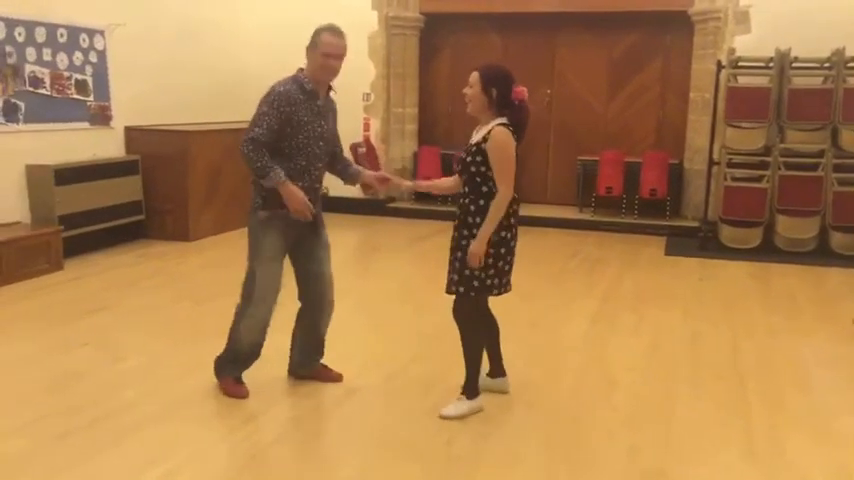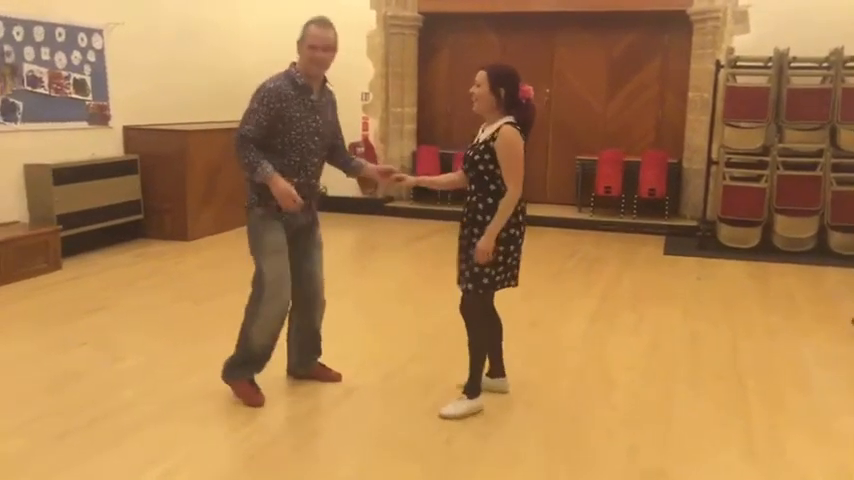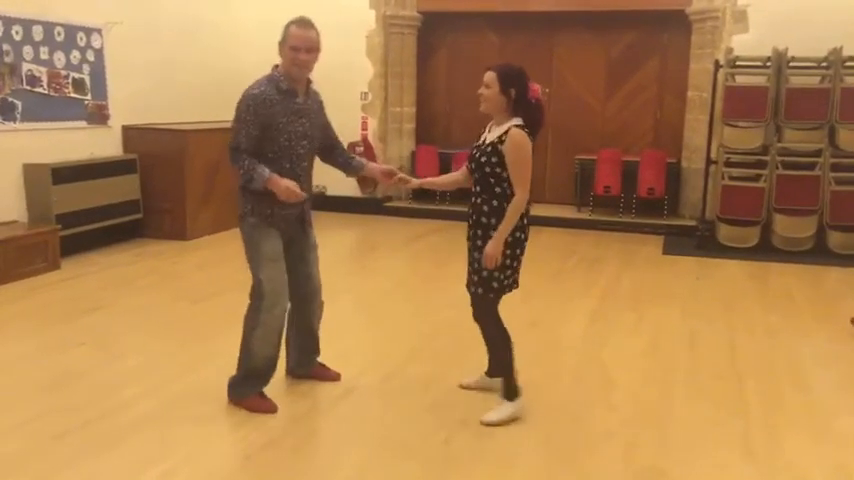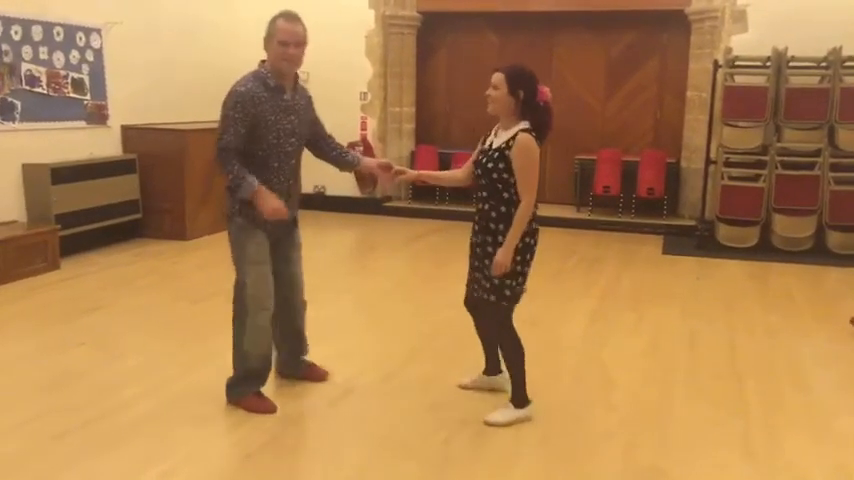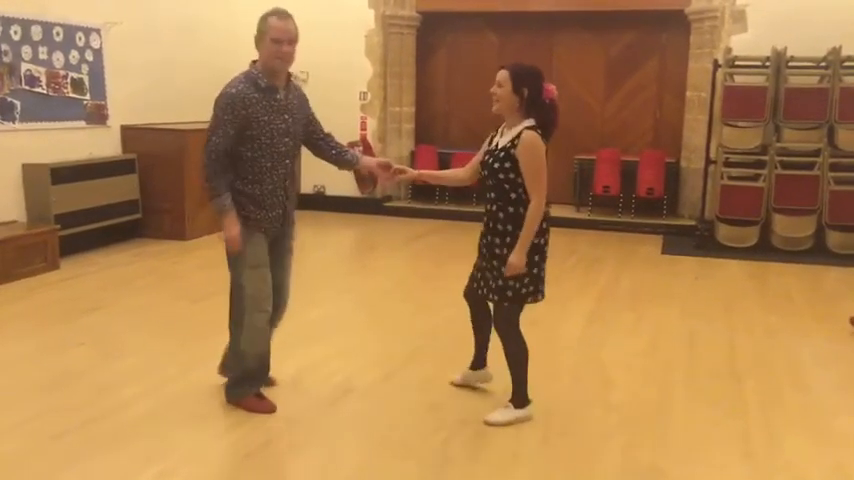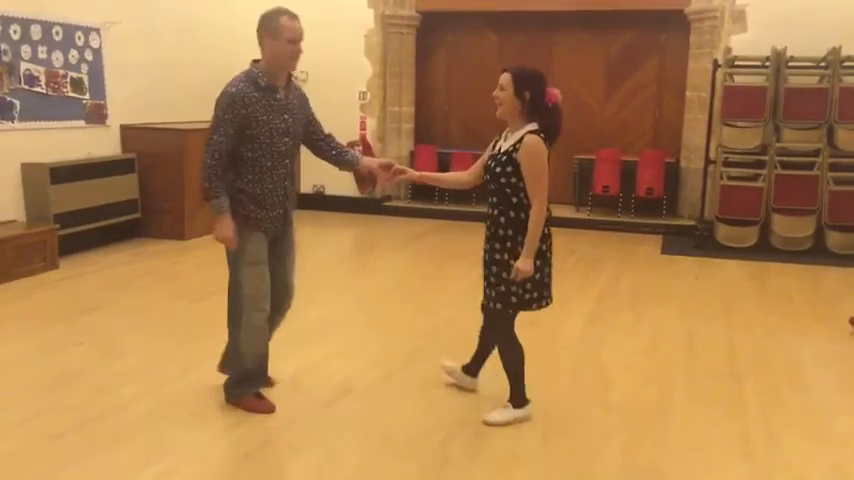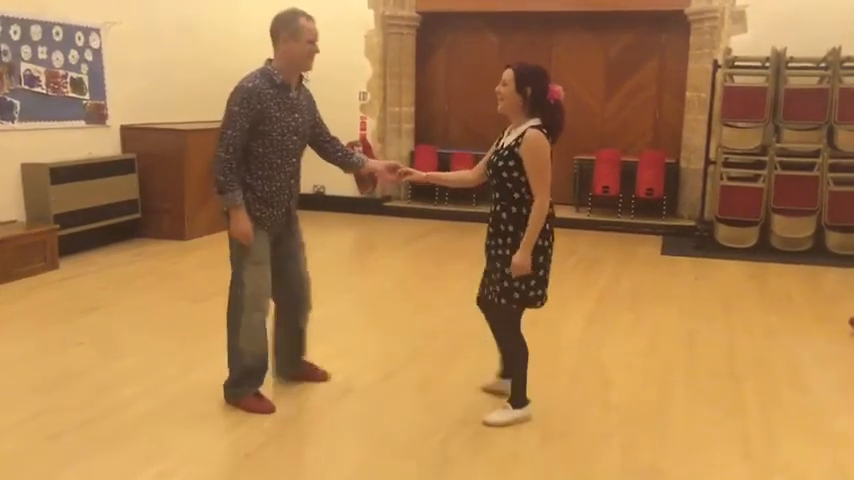
dt=0.2s
person 1, frame 1
left shoulder: (329, 104)
right shoulder: (283, 94)
left elbow: (332, 157)
right elbow: (252, 147)
left wrist: (363, 176)
right wrist: (285, 188)
left hip: (310, 214)
right hip: (273, 211)
left knee: (320, 292)
right knee: (261, 296)
left ankle: (305, 361)
right ankle: (230, 368)
person 1, frame 2
left shoulder: (327, 99)
right shoulder: (274, 90)
left elbow: (334, 150)
right elbow: (244, 143)
left wrist: (366, 168)
right wrist: (273, 180)
left hip: (306, 210)
right hip: (269, 209)
left knee: (311, 291)
right knee: (274, 293)
left ankle: (304, 360)
right ankle: (241, 370)
person 1, frame 3
left shoulder: (313, 100)
right shoulder: (259, 96)
left elbow: (330, 149)
right elbow: (238, 154)
left wrist: (369, 168)
right wrist: (273, 181)
left hip: (299, 214)
right hip: (262, 215)
left knee: (308, 292)
right knee: (271, 300)
left ankle: (303, 360)
right ankle: (246, 385)
person 1, frame 4
left shoulder: (301, 96)
right shoulder: (245, 94)
left elbow: (320, 142)
right elbow: (226, 156)
left wrist: (364, 163)
right wrist: (259, 194)
left hip: (286, 214)
right hip: (249, 215)
left knee: (291, 292)
right knee: (256, 300)
left ankle: (291, 360)
right ankle: (244, 385)
person 1, frame 5
left shoulder: (295, 95)
right shoulder: (236, 95)
left elbow: (319, 141)
right elbow: (214, 160)
left wrist: (364, 162)
right wrist: (228, 215)
left hip: (282, 215)
right hip: (247, 217)
left knee: (276, 298)
right knee: (254, 301)
left ankle: (236, 360)
right ankle: (243, 385)
person 1, frame 6
left shoulder: (296, 96)
right shoulder: (237, 95)
left elbow: (320, 141)
right elbow: (215, 159)
left wrist: (365, 163)
right wrist: (222, 215)
left hip: (282, 215)
right hip: (248, 216)
left knee: (280, 296)
right knee: (253, 301)
left ankle: (237, 359)
right ankle: (242, 385)
person 1, frame 7
left shoulder: (303, 96)
right shoulder: (251, 91)
left elbow: (325, 144)
right elbow: (227, 155)
left wrist: (370, 165)
right wrist: (236, 210)
left hip: (286, 213)
right hip: (254, 213)
left knee: (297, 291)
right knee: (252, 300)
left ankle: (290, 361)
right ankle: (242, 385)
person 2, frame 1
left shoulder: (500, 134)
right shoulder: (480, 132)
left elbow: (505, 193)
right elbow: (461, 182)
left wrist: (482, 239)
right wrist: (415, 185)
left hip: (489, 231)
right hip: (472, 227)
left knee: (465, 309)
right knee: (476, 306)
left ankle: (471, 394)
right ankle: (497, 375)
person 2, frame 2
left shoulder: (508, 133)
right shoulder: (485, 130)
left elbow: (513, 191)
right elbow: (463, 178)
left wrist: (490, 236)
right wrist: (416, 181)
left hip: (497, 230)
right hip: (478, 225)
left knee: (471, 306)
right knee: (481, 304)
left ankle: (472, 394)
right ankle: (496, 374)
person 2, frame 3
left shoulder: (516, 136)
right shoulder: (490, 130)
left elbow: (521, 196)
right elbow: (466, 177)
left wrist: (499, 240)
right wrist: (420, 183)
left hip: (501, 232)
right hip: (482, 227)
left knee: (484, 310)
right knee: (484, 306)
left ankle: (511, 397)
right ankle: (495, 373)
person 2, frame 4
left shoulder: (524, 140)
right shoulder: (495, 133)
left elbow: (527, 202)
right elbow: (466, 175)
left wrist: (508, 248)
right wrist: (418, 175)
left hip: (509, 237)
right hip: (486, 232)
left knee: (499, 316)
right knee: (476, 303)
left ankle: (521, 403)
right ankle: (493, 373)
person 2, frame 5
left shoulder: (529, 139)
right shoulder: (500, 133)
left elbow: (537, 200)
right elbow: (468, 175)
left wrist: (522, 250)
right wrist: (418, 175)
left hip: (519, 237)
right hip: (496, 232)
left knee: (506, 318)
right knee: (475, 295)
left ankle: (520, 403)
right ankle: (478, 368)
person 2, frame 6
left shoulder: (532, 143)
right shoulder: (505, 138)
left elbow: (539, 205)
right elbow: (470, 178)
left wrist: (528, 256)
right wrist: (419, 176)
left hip: (520, 241)
right hip: (500, 237)
left knee: (501, 320)
right knee: (492, 310)
left ankle: (519, 403)
right ankle: (471, 371)
person 2, frame 7
left shoulder: (534, 137)
right shoulder: (509, 133)
left elbow: (541, 200)
right elbow: (475, 176)
left wrist: (526, 250)
right wrist: (424, 177)
left hip: (523, 238)
right hip: (503, 234)
left knee: (507, 317)
right knee: (490, 304)
left ankle: (519, 403)
right ankle: (507, 376)
